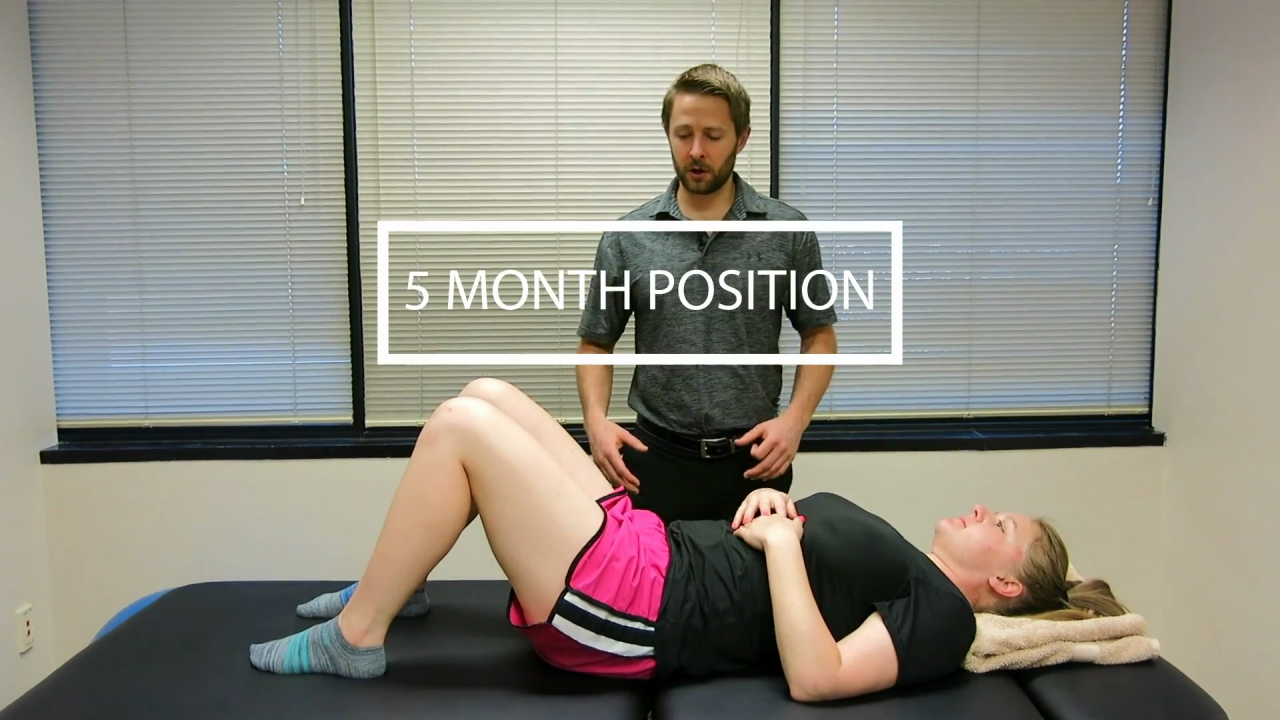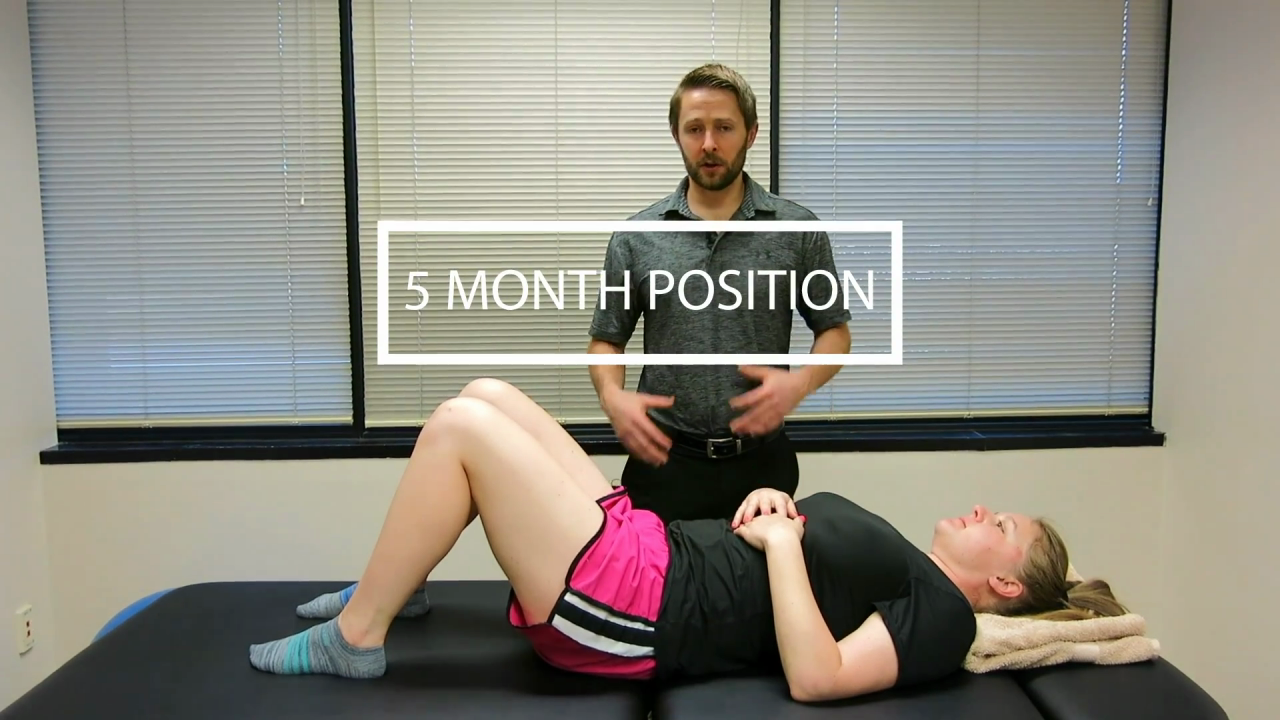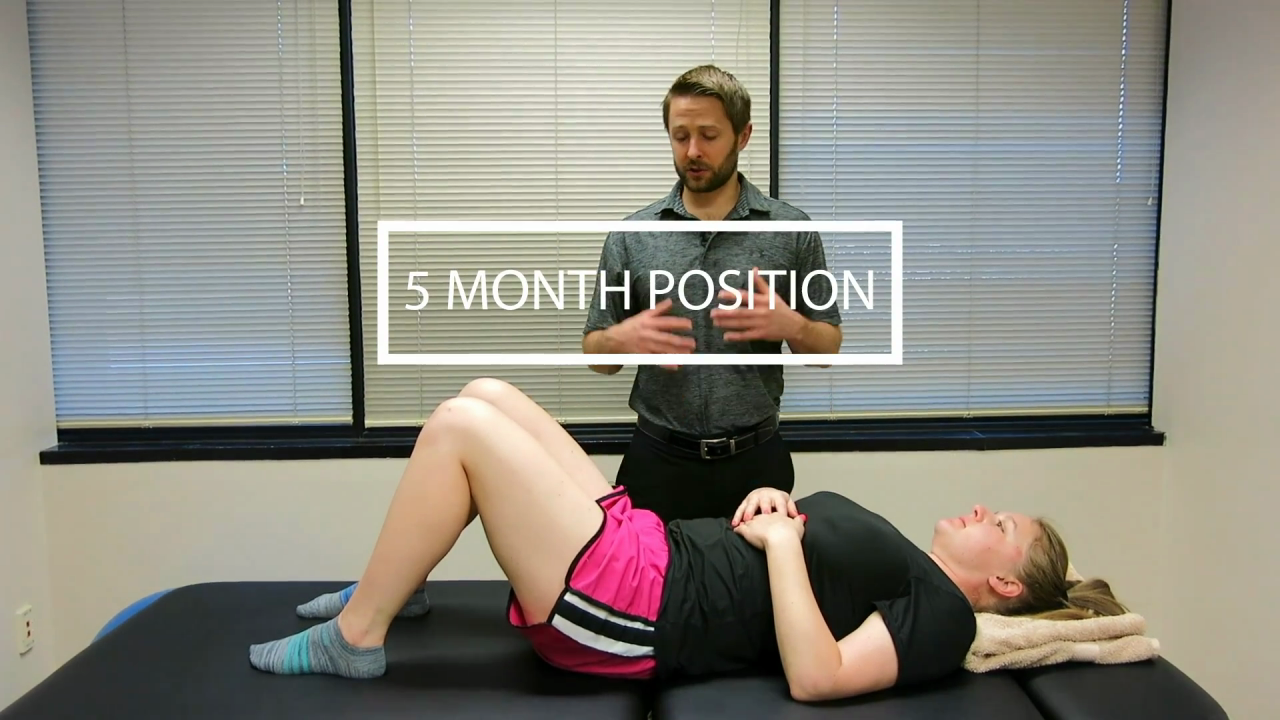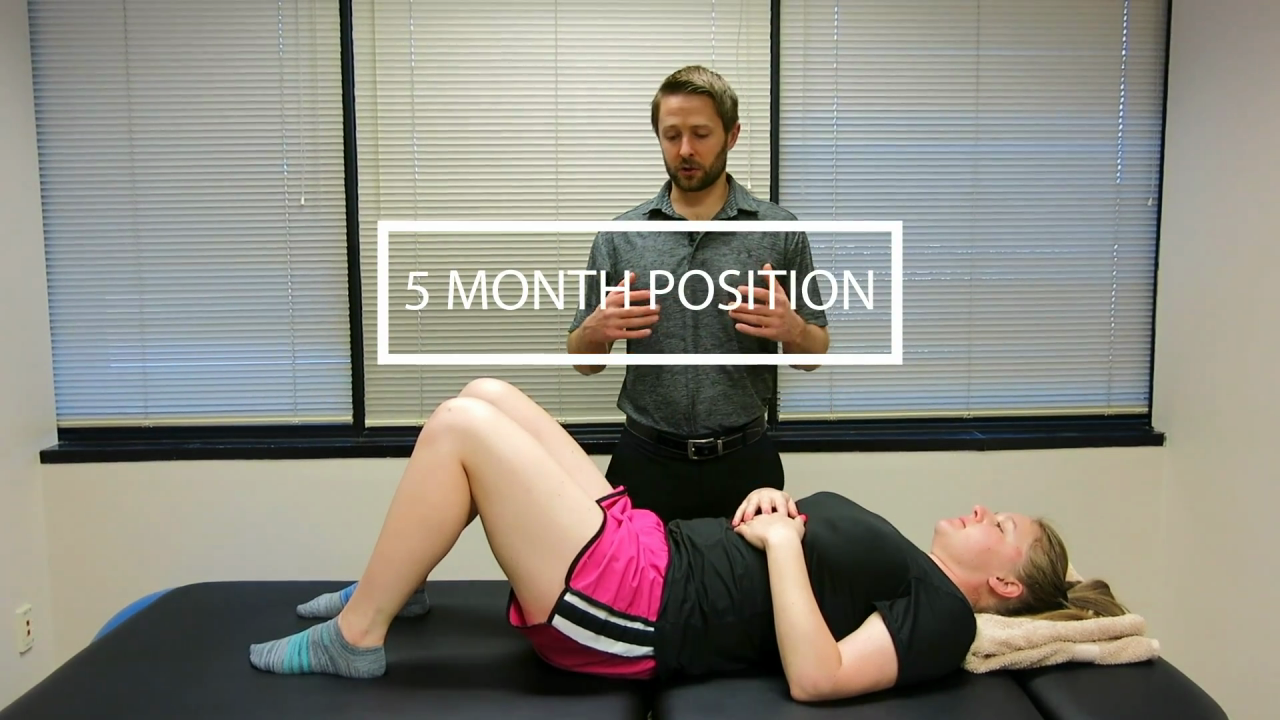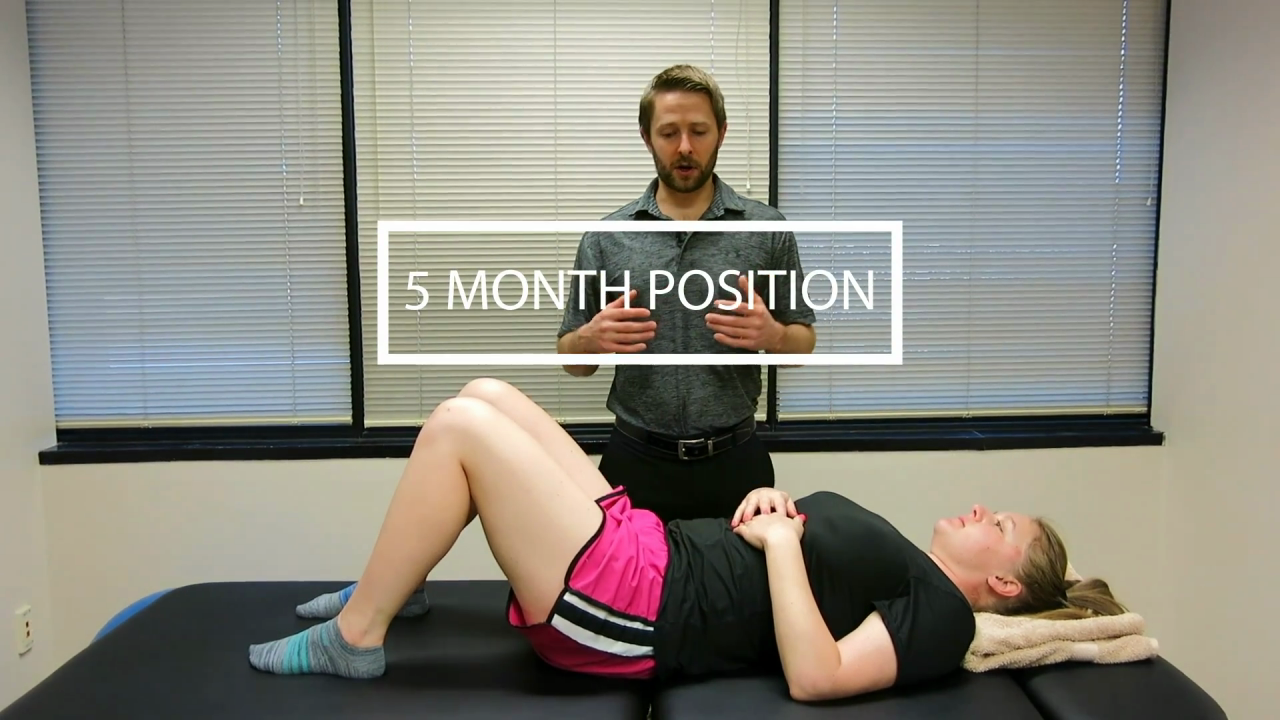
dt=0.2s
person 1, frame 1
left shoulder: (941, 618)
right shoulder: (904, 573)
left elbow: (816, 677)
left wrist: (780, 543)
right wrist: (772, 502)
left hip: (634, 612)
right hip: (648, 547)
left knee: (459, 427)
right knee: (486, 397)
left ankle: (356, 636)
right ankle: (397, 583)
person 1, frame 2
left shoulder: (941, 618)
right shoulder: (905, 572)
left elbow: (814, 677)
left wrist: (780, 543)
right wrist: (771, 501)
left hip: (633, 612)
right hip: (648, 546)
left knee: (458, 426)
right knee: (485, 397)
left ankle: (355, 637)
right ankle: (398, 583)
person 1, frame 3
left shoulder: (942, 617)
right shoulder: (905, 570)
left elbow: (814, 676)
left wrist: (781, 541)
right wrist: (771, 501)
left hip: (634, 611)
right hip: (650, 546)
left knee: (459, 426)
right knee: (484, 398)
left ankle: (355, 637)
right ankle: (397, 584)
person 1, frame 4
left shoulder: (942, 619)
right shoulder: (905, 572)
left elbow: (815, 677)
left wrist: (783, 542)
right wrist: (772, 502)
left hip: (634, 613)
right hip: (649, 549)
left knee: (460, 428)
right knee: (485, 397)
left ankle: (355, 637)
right ankle: (397, 585)
person 1, frame 5
left shoulder: (940, 617)
right shoulder: (904, 571)
left elbow: (815, 677)
left wrist: (781, 543)
right wrist: (771, 502)
left hip: (633, 612)
right hip: (649, 548)
left knee: (459, 427)
right knee: (485, 397)
left ankle: (356, 637)
right ankle: (396, 583)
person 2, frame 1
left shoulder: (788, 231)
right shoulder: (627, 238)
left elbow: (819, 335)
right elbow: (595, 343)
left wrist: (794, 419)
right wrist: (596, 418)
left hip: (753, 461)
right hip: (659, 461)
person 2, frame 2
left shoulder: (797, 230)
right shoulder: (635, 238)
left elbow: (835, 333)
right elbow: (605, 342)
left wrist: (799, 382)
right wrist: (614, 397)
left hip: (761, 461)
right hip: (666, 461)
person 2, frame 3
left shoulder: (791, 232)
right shoulder: (631, 237)
left elbow: (826, 349)
right elbow: (596, 354)
left wrist: (792, 325)
right wrist: (621, 339)
left hip: (755, 461)
right hip: (659, 461)
person 2, frame 4
left shoulder: (779, 231)
right shoulder: (620, 237)
left elbow: (813, 353)
right elbow: (584, 359)
left wrist: (791, 328)
right wrist: (597, 328)
left hip: (744, 460)
right hip: (647, 461)
person 2, frame 5
left shoulder: (766, 229)
right shoulder: (607, 238)
left elbow: (802, 340)
right elbow: (571, 357)
left wrist: (772, 335)
right wrist: (592, 338)
left hip: (734, 460)
right hip: (638, 462)
